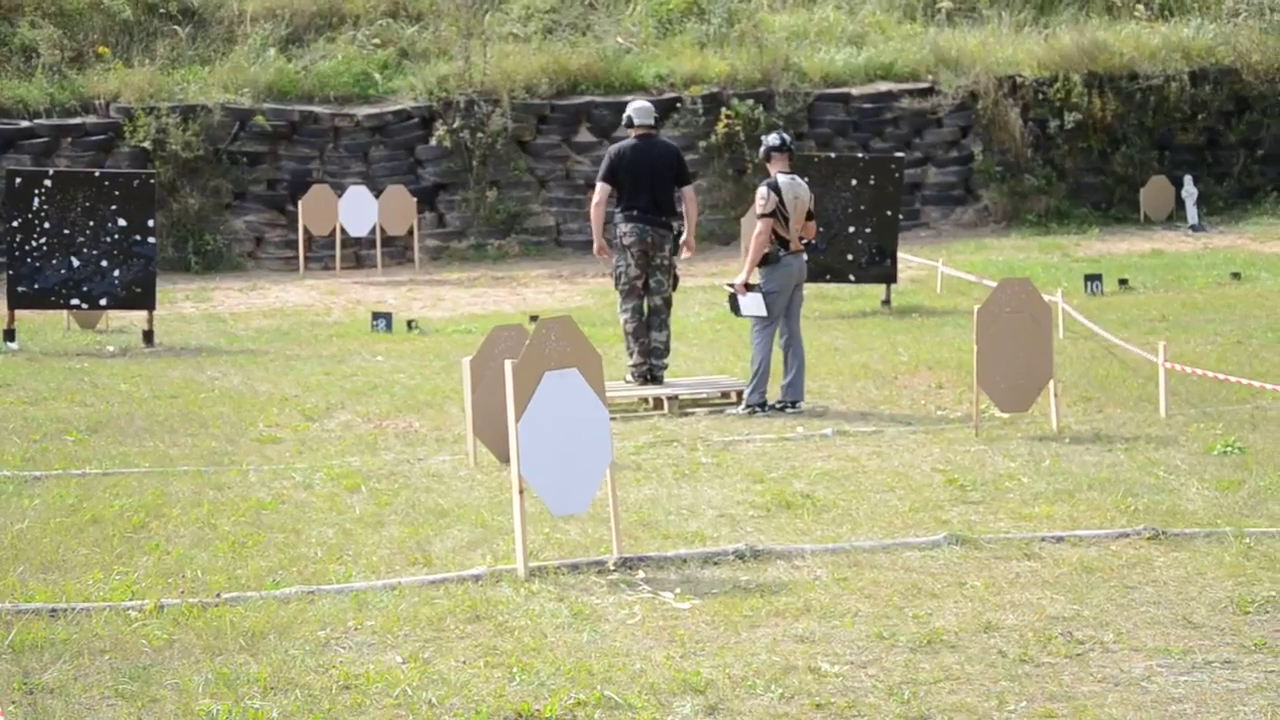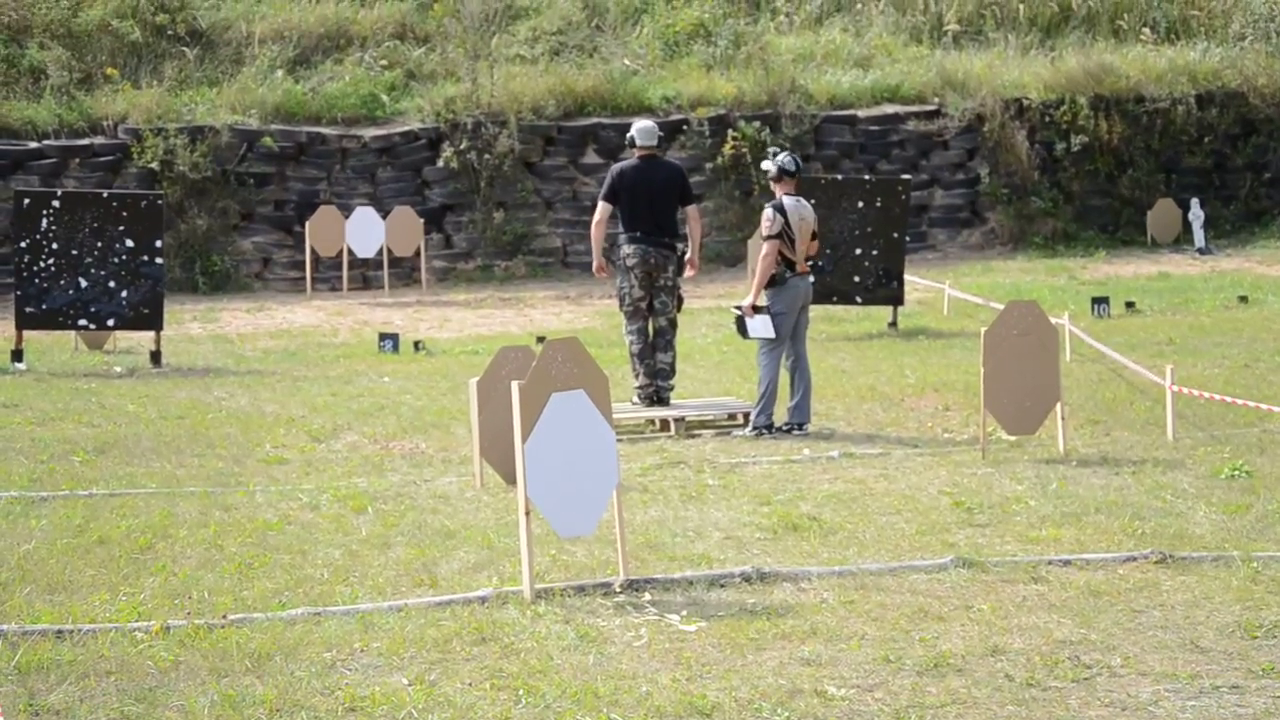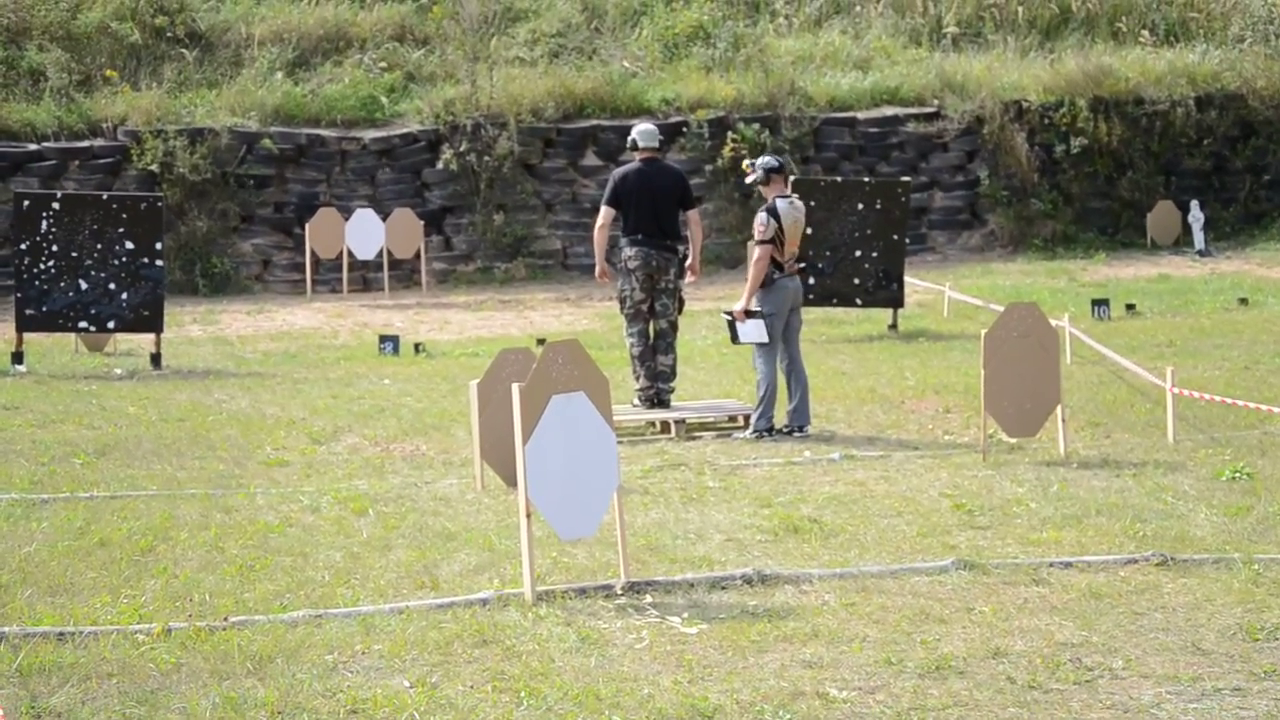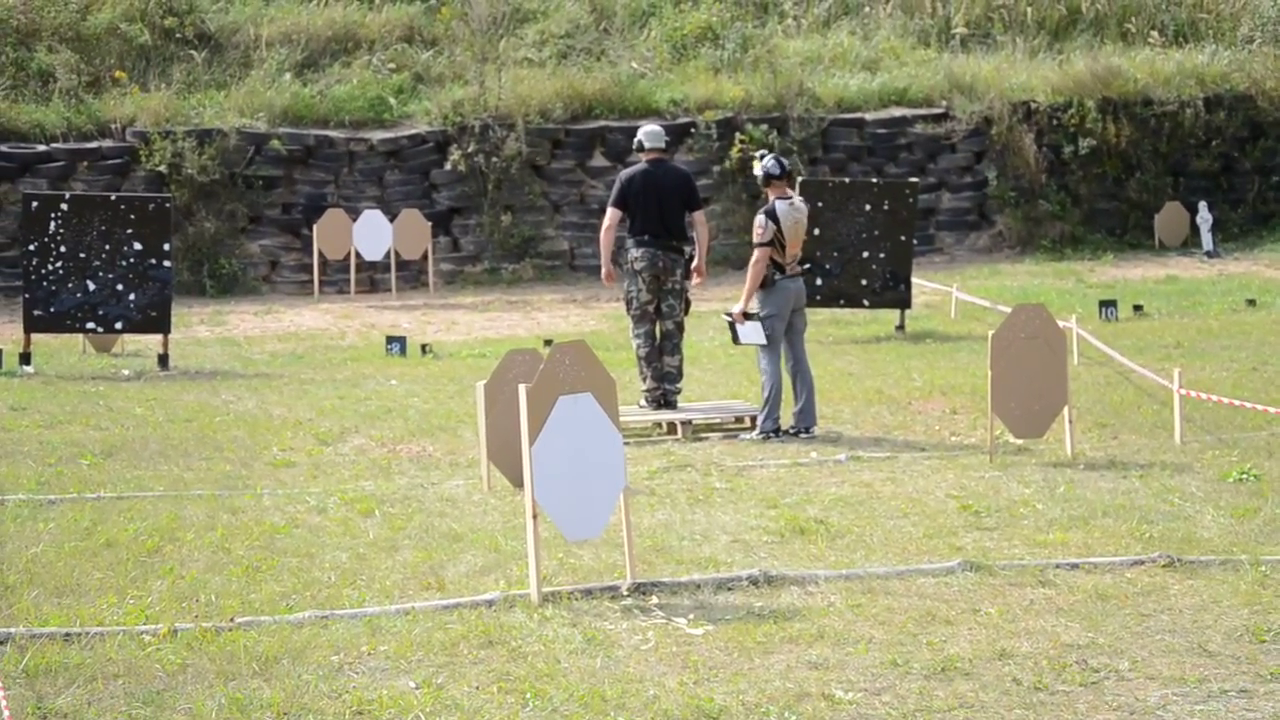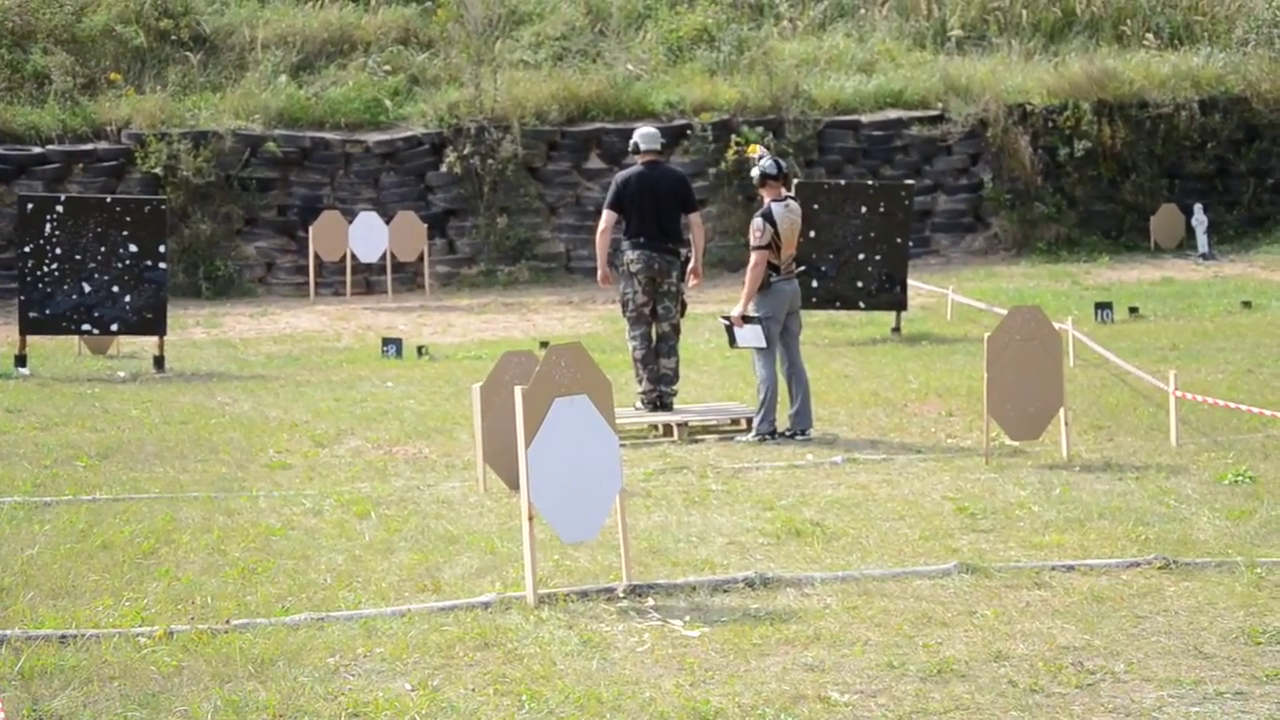
dt=1s
person 1, frame 1
left shoulder: (769, 188)
right shoulder: (803, 188)
left elbow: (761, 233)
right elbow: (810, 232)
left wrist: (745, 272)
left hip: (777, 265)
right hip: (798, 262)
left knee: (762, 330)
right knee: (791, 331)
left ankle: (755, 399)
right ankle: (792, 397)
person 1, frame 2
left shoulder: (774, 210)
right shoulder: (806, 209)
left elbow: (768, 255)
left wrist: (753, 295)
left hip: (783, 287)
right hip: (803, 283)
left knee: (769, 353)
right knee: (797, 353)
left ankle: (762, 422)
right ankle: (799, 419)
person 1, frame 3
left shoulder: (768, 213)
right shoulder: (797, 206)
left elbow: (760, 259)
left wrist: (745, 299)
right wrist: (755, 170)
left hip: (773, 288)
right hip: (793, 284)
left knee: (765, 357)
right knee: (792, 356)
left ankle: (762, 425)
right ankle: (798, 421)
person 1, frame 4
left shoulder: (767, 215)
right shoulder: (801, 207)
left elbow: (759, 261)
left wrist: (743, 301)
right wrist: (774, 163)
left hip: (775, 289)
right hip: (797, 284)
left knee: (770, 358)
right knee: (798, 357)
left ankle: (769, 426)
right ankle: (805, 422)
person 1, frame 5
left shoulder: (763, 217)
right shoulder: (794, 207)
left elbow: (757, 264)
right elbow: (782, 193)
left wrist: (742, 304)
right wrist: (770, 160)
left hip: (770, 291)
right hip: (792, 286)
left knee: (765, 361)
right knee: (793, 359)
left ankle: (764, 428)
right ankle: (801, 424)
person 2, frame 1
left shoulder: (617, 152)
right shoulder: (671, 151)
left elbow: (599, 200)
right elbow: (689, 197)
left wrist: (597, 238)
right wrist: (689, 234)
left hip: (629, 231)
right hip: (661, 231)
left knee: (631, 302)
right knee: (660, 303)
left ankle: (638, 369)
right ankle: (657, 368)
person 2, frame 2
left shoulder: (619, 172)
right shoulder: (675, 171)
left elbow: (600, 218)
right elbow: (693, 216)
left wrist: (597, 255)
right wrist: (693, 252)
left hip: (633, 251)
right hip: (666, 252)
left knee: (636, 324)
right knee: (665, 324)
left ankle: (645, 390)
right ankle: (663, 390)
person 2, frame 3
left shoulder: (621, 176)
right shoulder: (676, 176)
left elbow: (602, 223)
right elbow: (694, 221)
left wrist: (600, 261)
right wrist: (694, 258)
left hip: (634, 255)
right hip: (668, 255)
left knee: (637, 326)
right knee: (666, 327)
left ankle: (645, 392)
right ankle: (663, 392)
person 2, frame 4
left shoulder: (628, 177)
right shoulder: (683, 177)
left elbow: (609, 224)
right elbow: (700, 222)
left wrist: (606, 263)
right wrist: (700, 259)
left hip: (641, 255)
right hip: (674, 256)
left knee: (643, 327)
right knee: (672, 328)
left ankle: (652, 393)
right ankle: (670, 393)
person 2, frame 5
left shoulder: (624, 179)
right shoulder: (678, 179)
left elbow: (605, 227)
right elbow: (696, 224)
left wrist: (602, 265)
right wrist: (697, 261)
left hip: (636, 258)
right hip: (669, 258)
left knee: (639, 329)
right knee: (668, 330)
left ankle: (649, 395)
right ankle: (666, 395)
